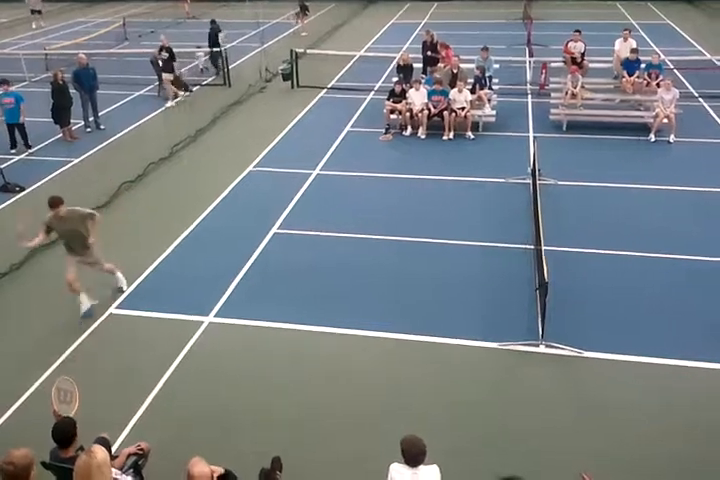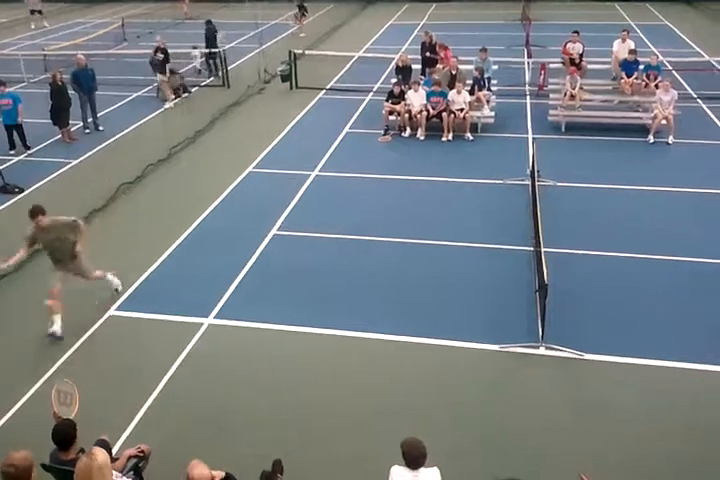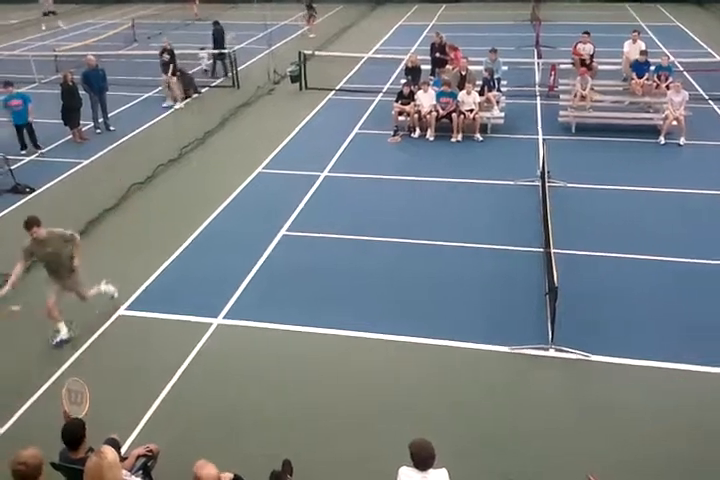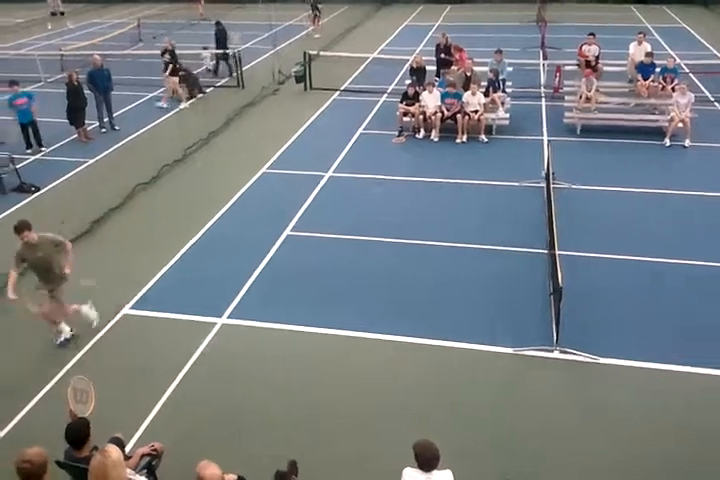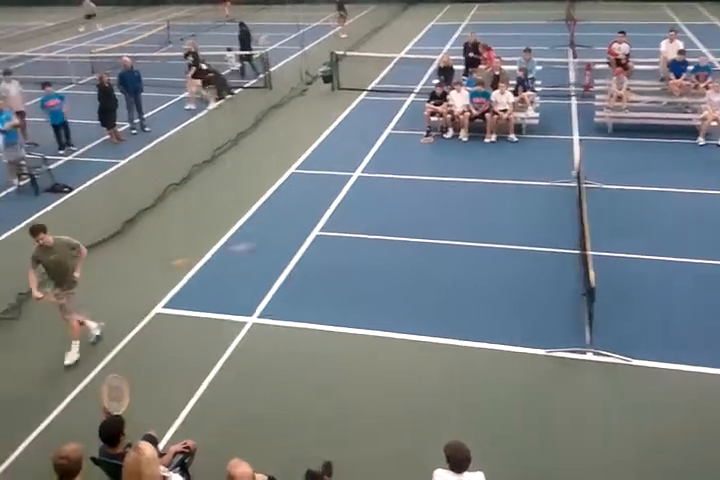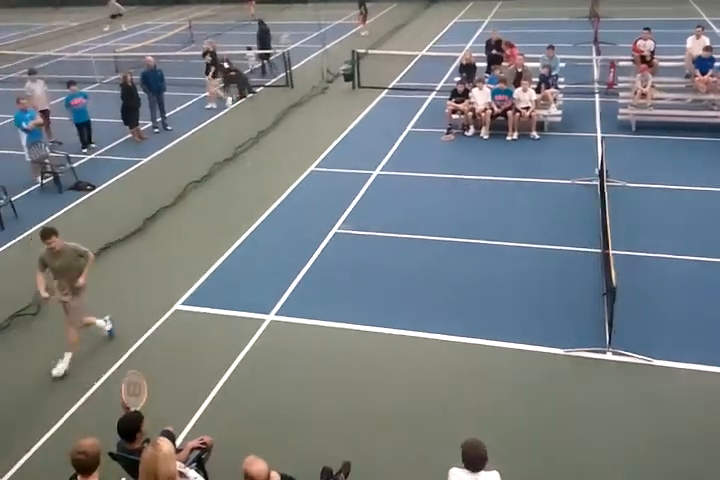
dt=0.1s
person 1, frame 1
left shoulder: (77, 213)
right shoulder: (50, 221)
left elbow: (95, 216)
right elbow: (43, 236)
left wrist: (92, 236)
right wrist: (31, 244)
left hip: (87, 248)
right hip: (72, 253)
left knee: (103, 267)
right knee: (70, 280)
left ankle: (118, 276)
right ankle: (85, 302)
person 1, frame 2
left shoulder: (62, 222)
right shoulder: (34, 233)
left elbow: (80, 224)
right elbow: (25, 251)
left wrist: (79, 244)
left hip: (74, 259)
right hip: (59, 266)
left knee: (92, 276)
right knee: (53, 293)
left ankle: (109, 277)
right ankle: (56, 327)
person 1, frame 3
left shoulder: (58, 234)
right shoulder: (30, 247)
left elbow: (76, 238)
right elbow: (21, 265)
left wrist: (76, 258)
left hip: (69, 273)
right hip: (55, 278)
left knee: (85, 296)
right knee: (49, 306)
left ankle: (104, 287)
right ankle: (63, 332)
person 1, frame 4
left shoulder: (49, 239)
right shoulder: (22, 251)
left elbow: (68, 246)
right elbow: (14, 271)
left wrist: (67, 266)
right wrist: (10, 291)
left hip: (58, 280)
right hip: (45, 283)
left knee: (65, 312)
right knee: (45, 312)
left ankle: (84, 310)
right ankle: (65, 331)
person 1, frame 5
left shoulder: (65, 242)
right shoulder: (37, 253)
left elbow: (83, 250)
right elbow: (32, 272)
left wrist: (78, 270)
right wrist: (34, 290)
left hip: (69, 285)
right hip: (56, 287)
left knee: (70, 318)
right knee: (69, 316)
left ankle: (74, 351)
right ankle: (94, 327)
person 1, frame 6
left shoulder: (73, 248)
right shoulder: (44, 256)
left elbow: (90, 256)
right elbow: (40, 273)
left wrist: (83, 277)
right wrist: (42, 290)
left hip: (75, 292)
right hip: (63, 293)
left knee: (71, 326)
right knee: (79, 321)
left ankle: (65, 362)
right ankle: (104, 323)
